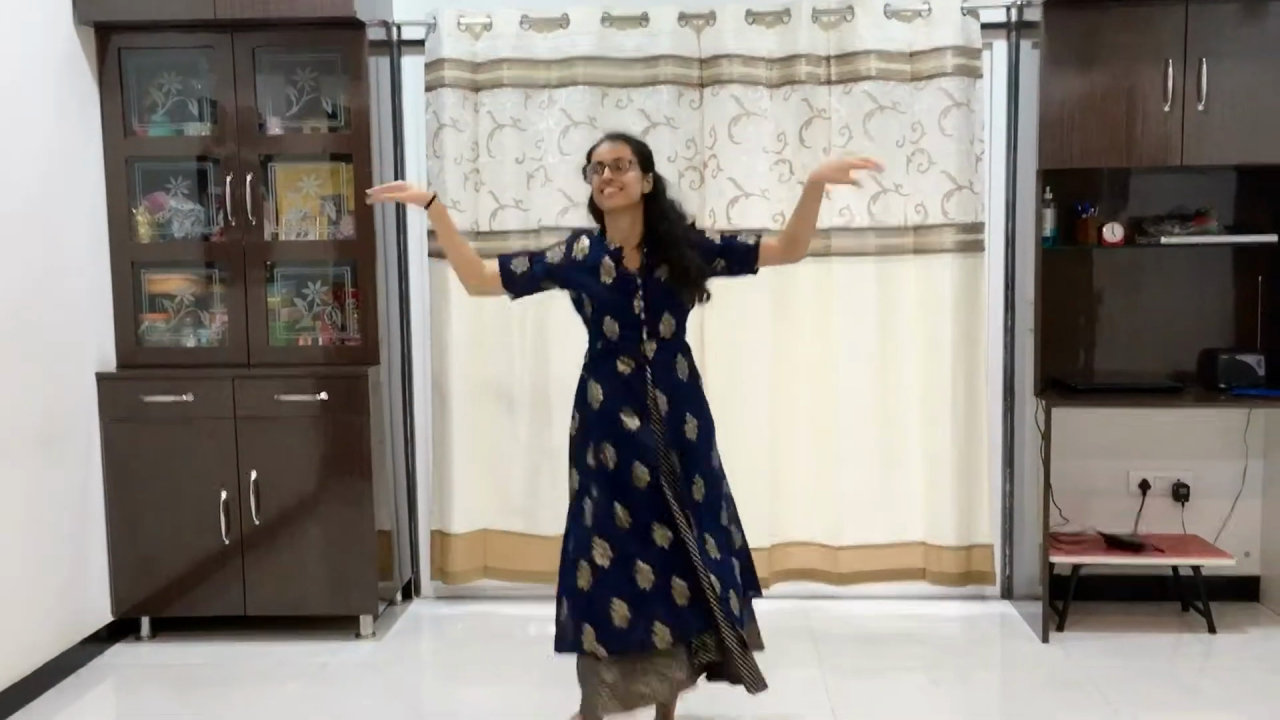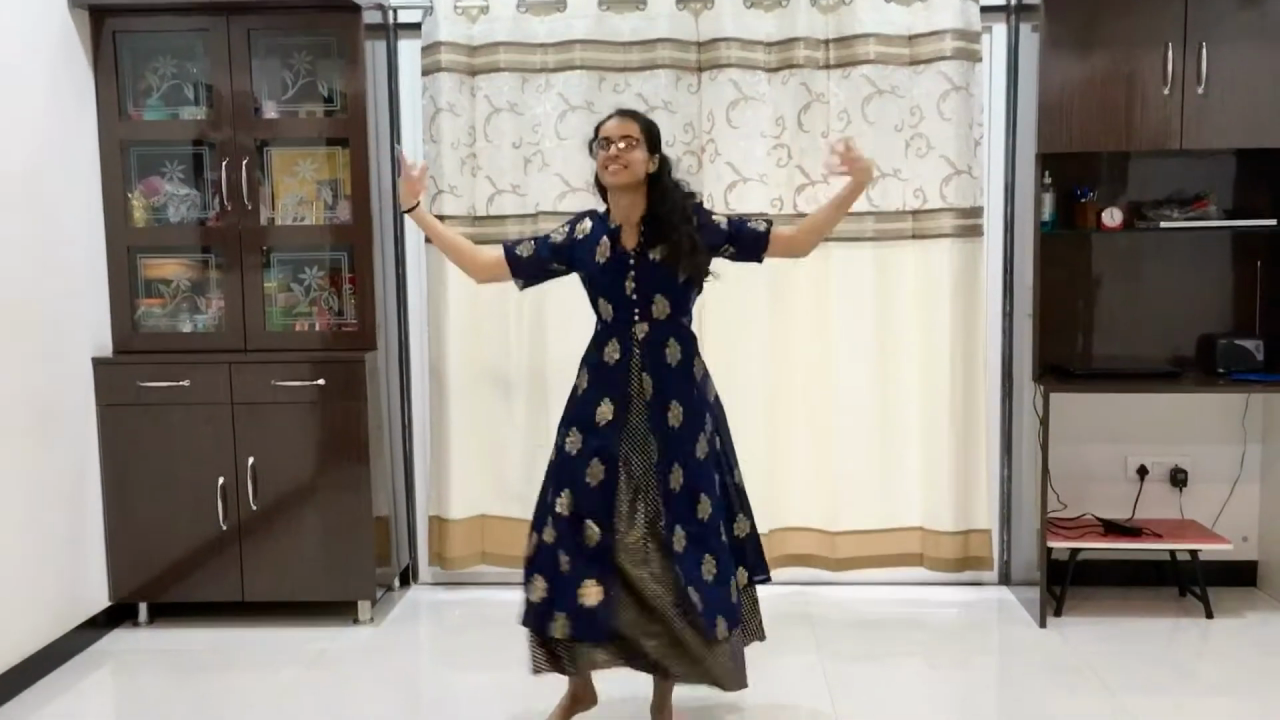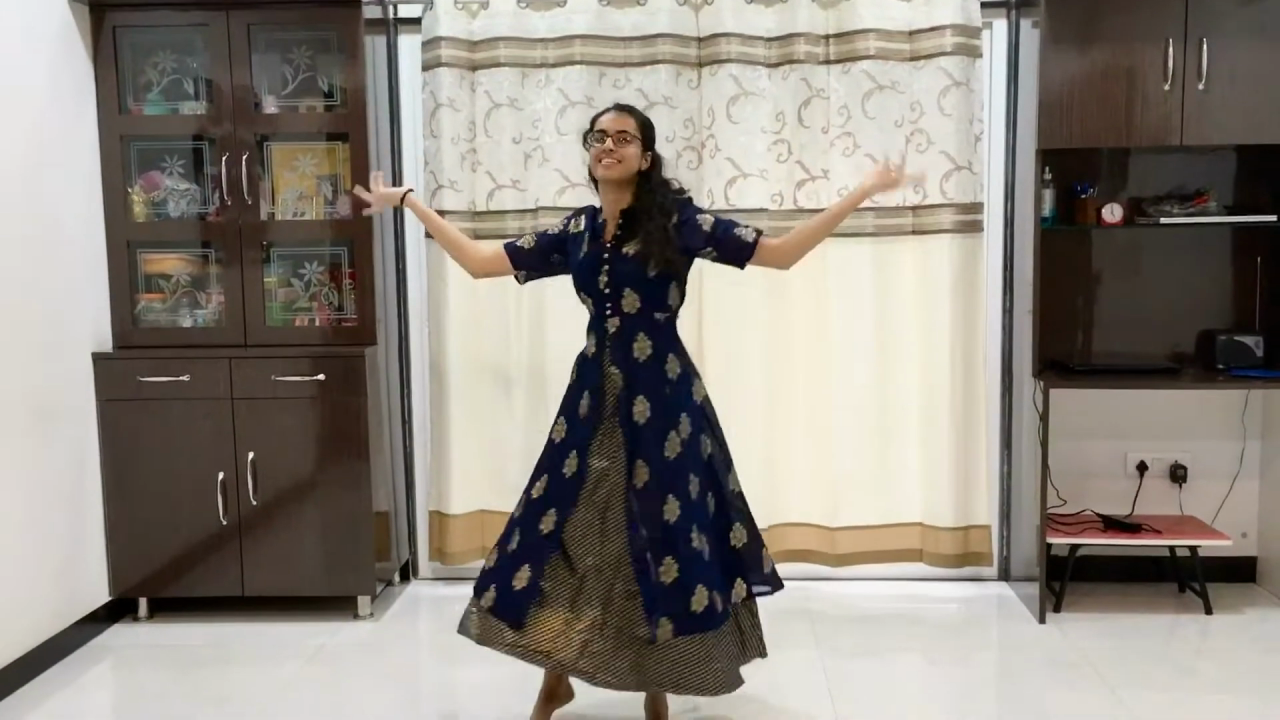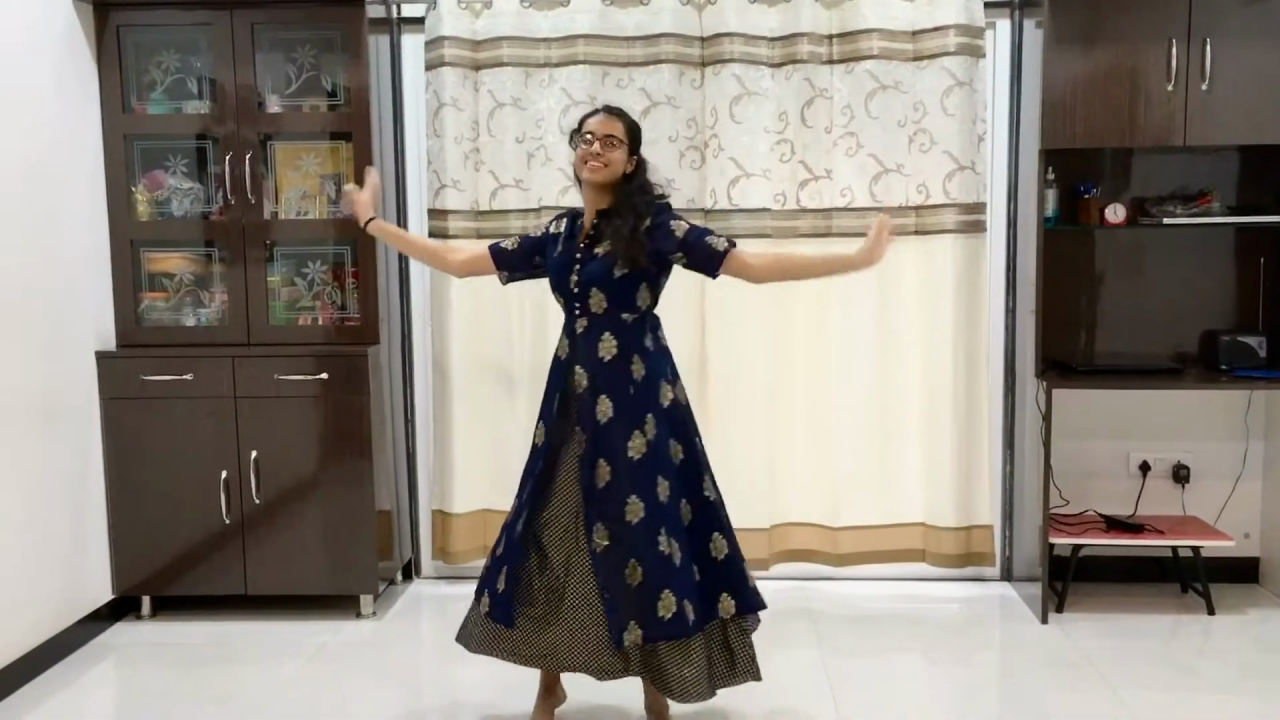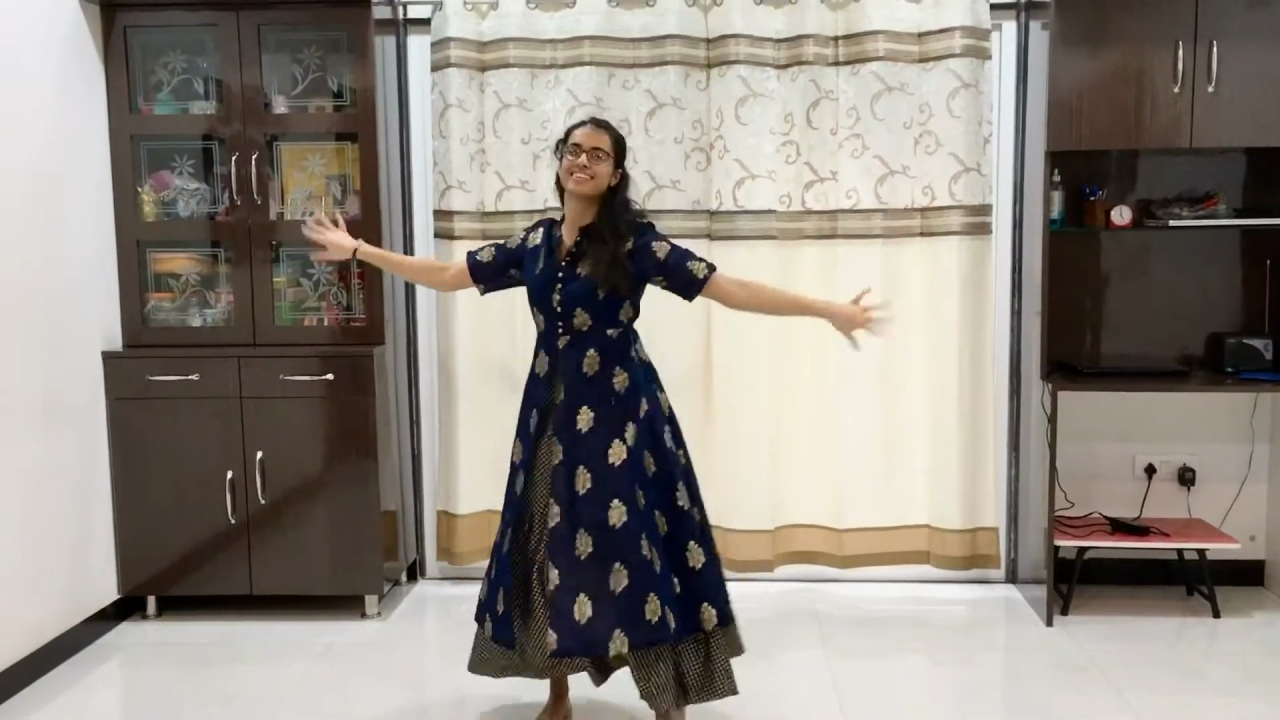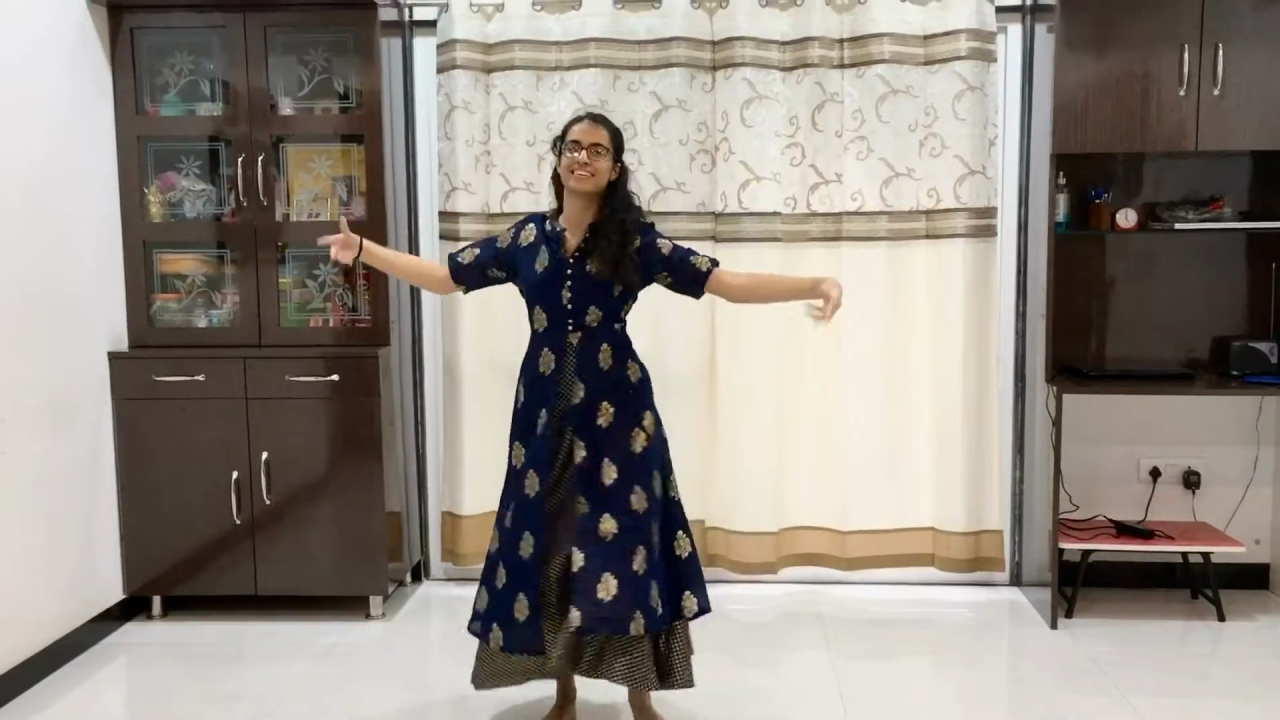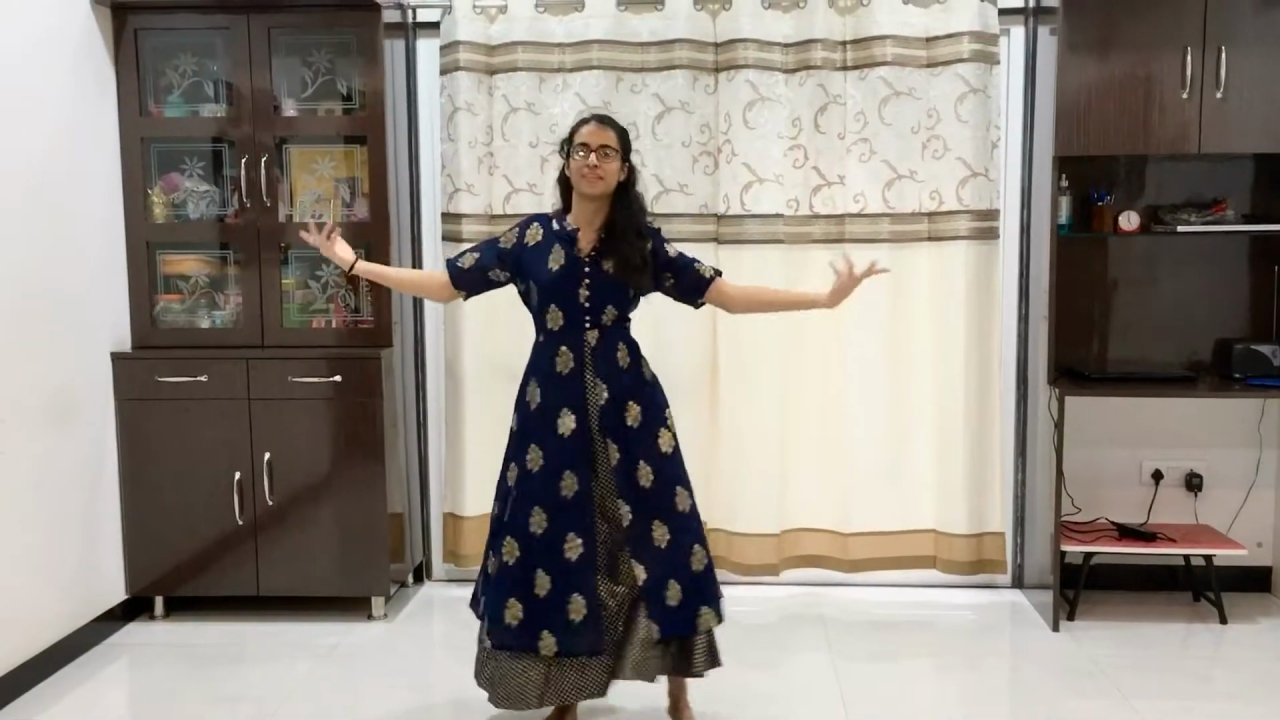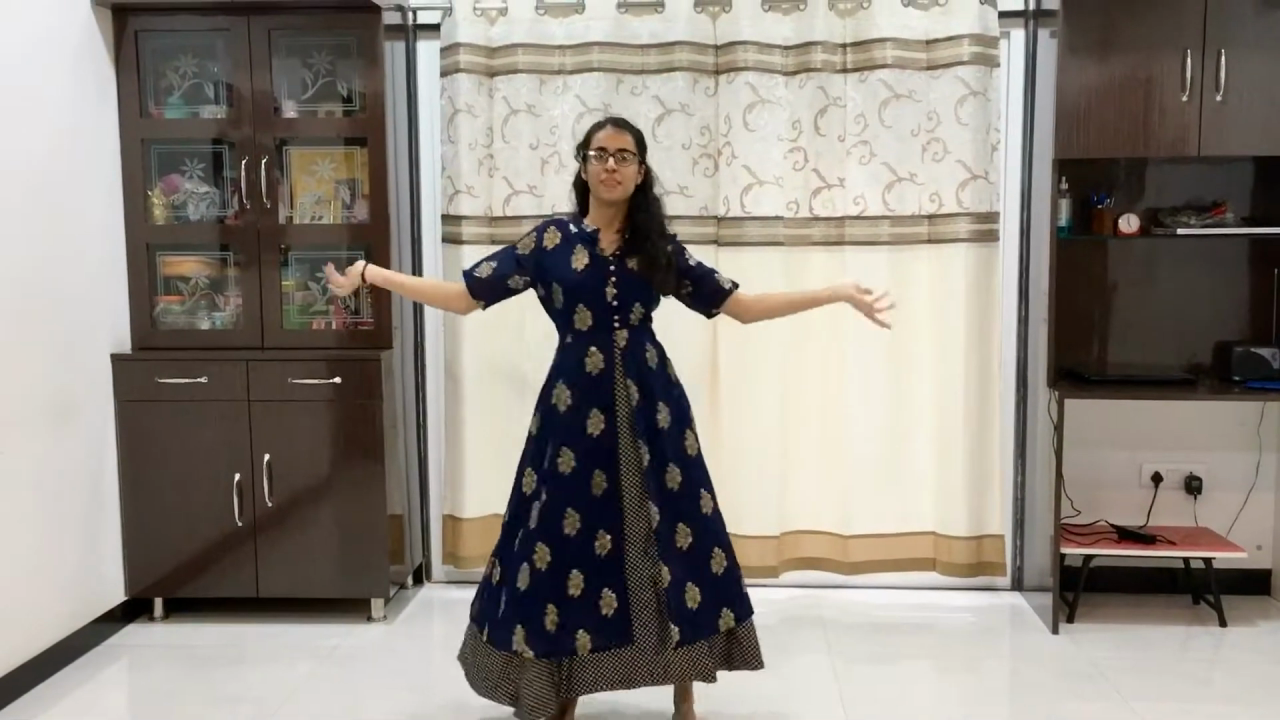
dt=0.2s
person 1, frame 1
left shoulder: (685, 246)
right shoulder: (577, 254)
left elbow: (788, 248)
right elbow: (479, 278)
left wrist: (815, 187)
right wrist: (433, 208)
left hip: (678, 417)
right hip: (609, 416)
left knee: (688, 556)
right knee: (618, 554)
person 1, frame 2
left shoulder: (693, 225)
right shoulder: (581, 234)
left elbow: (795, 242)
right elbow: (481, 265)
left wrist: (849, 191)
right wrist: (416, 208)
left hip: (677, 400)
right hip: (603, 401)
left knee: (680, 542)
right knee: (586, 538)
person 1, frame 3
left shoulder: (678, 221)
right shoulder: (575, 230)
left elbow: (780, 252)
right elbow: (477, 260)
left wrist: (857, 196)
right wrist: (406, 202)
left hip: (661, 395)
right hip: (593, 397)
left knee: (665, 536)
right knee: (563, 531)
person 1, frame 4
left shoulder: (655, 224)
right shoulder: (559, 232)
left elbow: (750, 265)
right elbow: (459, 261)
left wrist: (852, 261)
right wrist: (375, 224)
left hip: (636, 397)
right hip: (573, 399)
left knee: (644, 536)
right knee: (548, 532)
person 1, frame 5
left shoulder: (634, 241)
right shoulder: (536, 240)
left elbow: (727, 289)
right elbow: (448, 274)
left wrist: (828, 309)
right wrist: (357, 249)
left hip: (615, 409)
right hip: (548, 410)
left knee: (615, 554)
right knee: (542, 548)
person 1, frame 6
left shoulder: (635, 240)
right shoulder: (525, 237)
left elbow: (727, 283)
right elbow: (444, 277)
left wrist: (810, 285)
right wrist: (361, 252)
left hip: (615, 402)
right hip: (544, 404)
left knee: (621, 541)
right knee: (543, 541)
person 1, frame 7
left shoulder: (643, 245)
right shoulder: (530, 237)
left elbow: (728, 295)
right elbow: (444, 284)
left wrist: (824, 296)
right wrist: (355, 264)
left hip: (627, 404)
right hip: (552, 404)
left knee: (654, 542)
right knee: (550, 541)
person 1, frame 8
left shoulder: (660, 248)
right shoulder: (550, 241)
left elbow: (740, 304)
right elbow: (462, 294)
left wrist: (836, 295)
right wrist: (370, 276)
left hip: (654, 407)
right hip: (577, 407)
left knee: (677, 545)
right knee: (566, 542)
